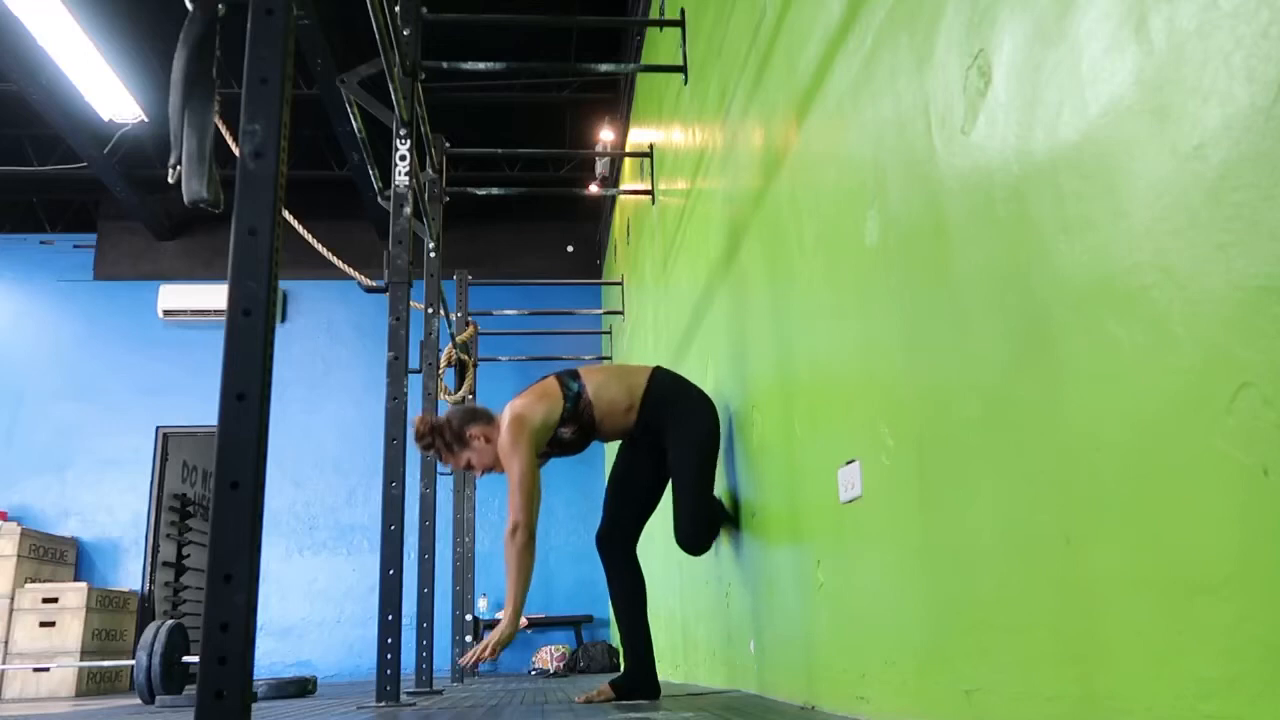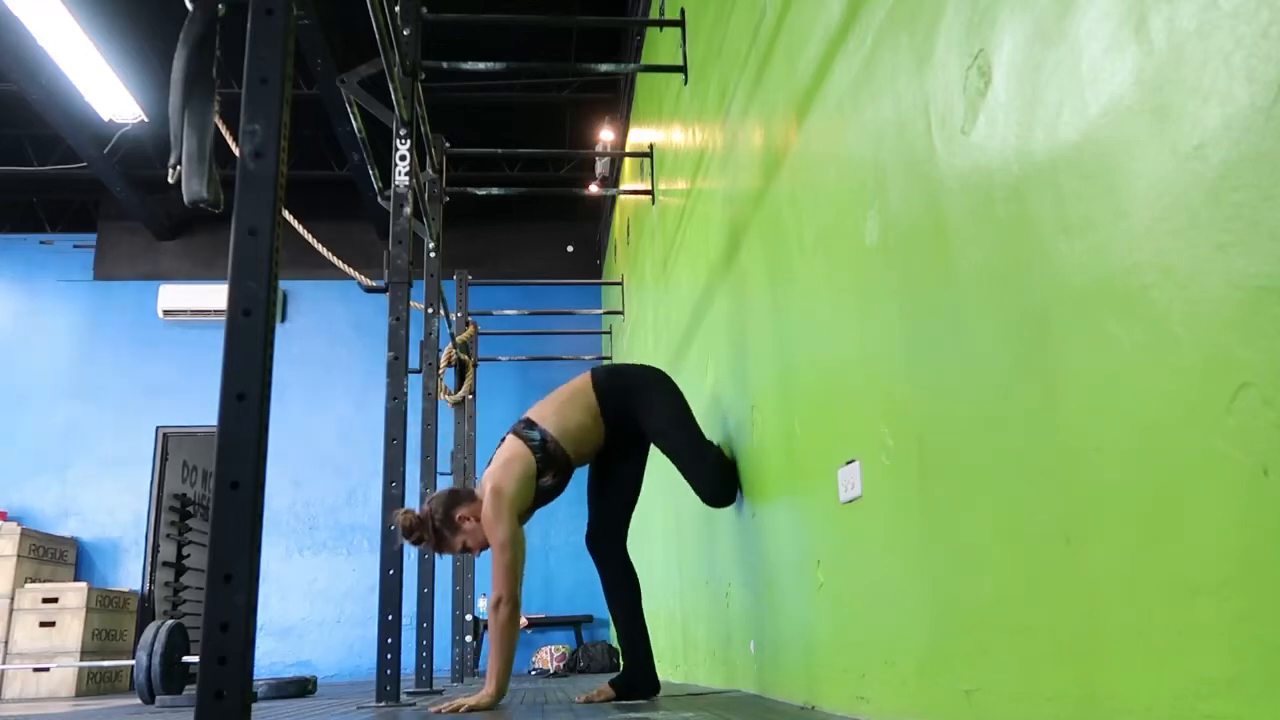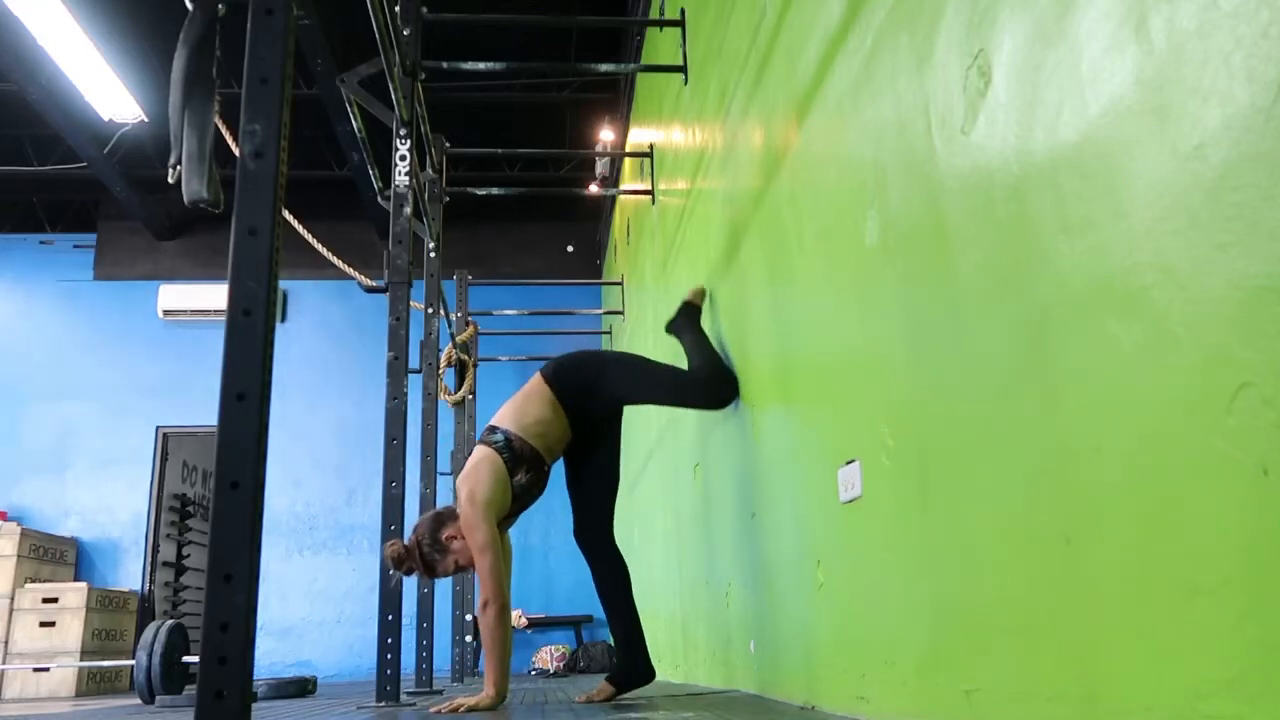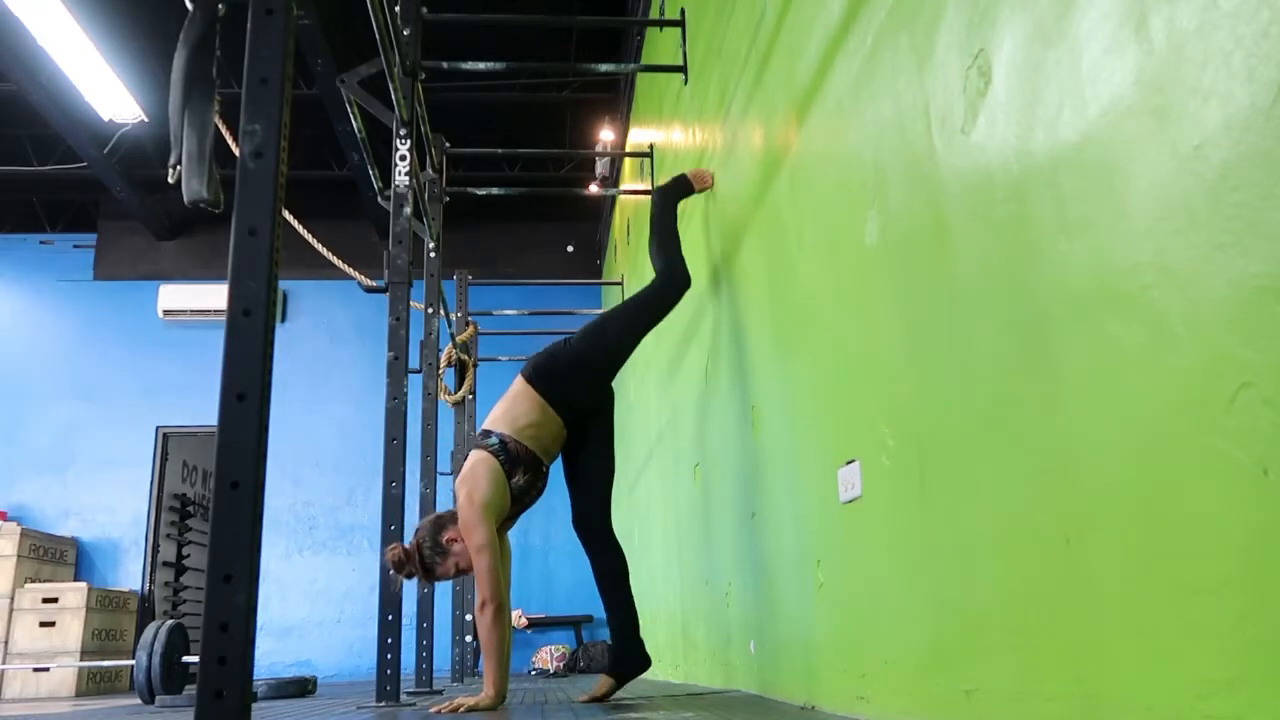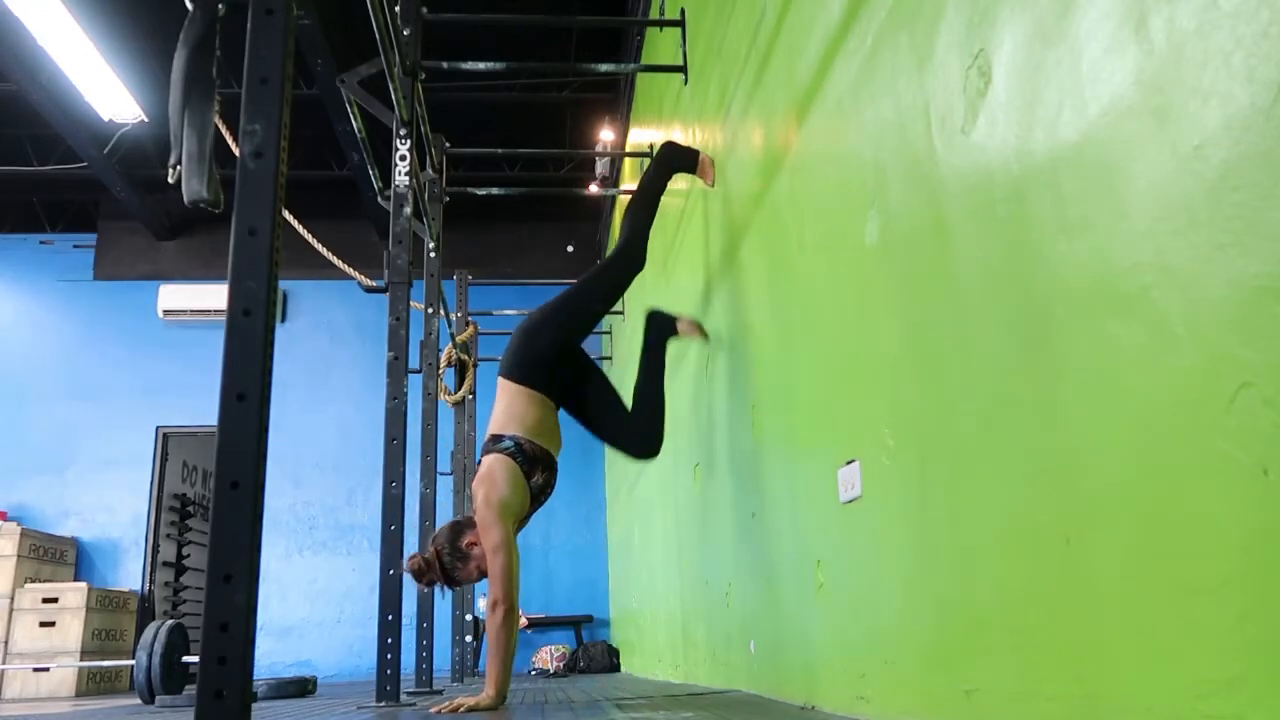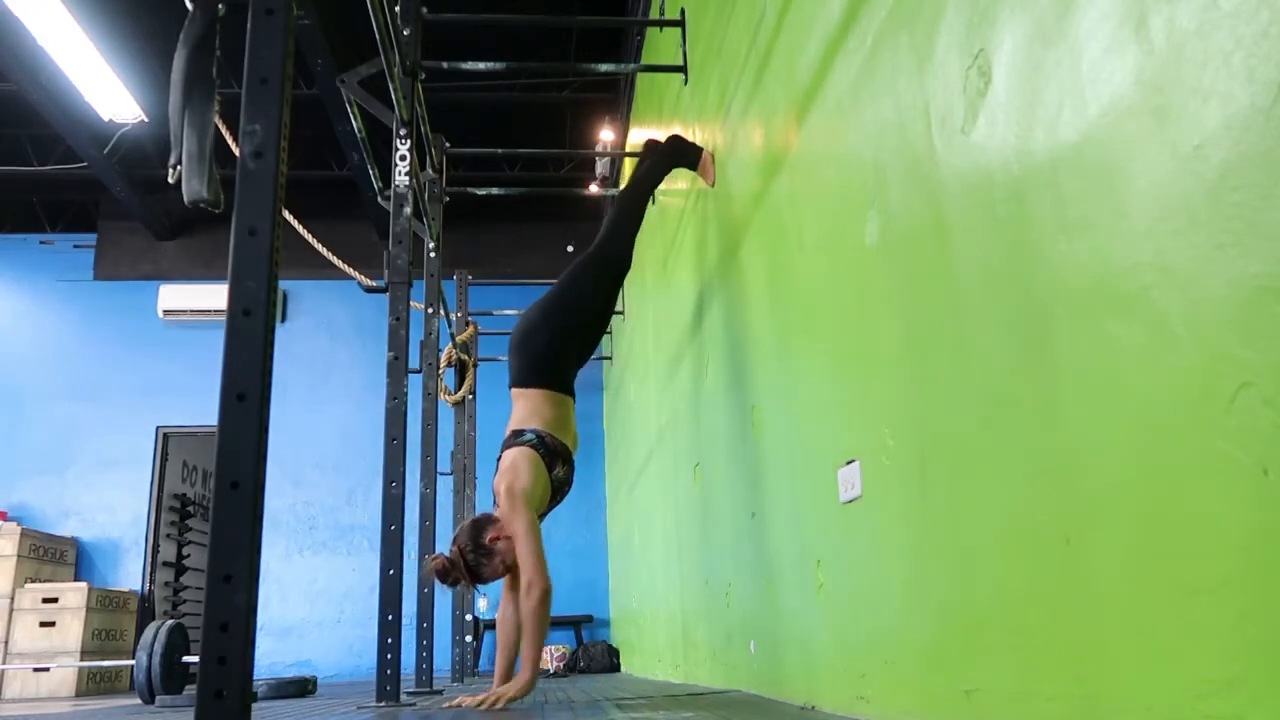
dt=0.5s
person 1, frame 1
left shoulder: (515, 427)
right shoulder: (518, 427)
left elbow: (520, 528)
right elbow: (521, 527)
left wrist: (509, 619)
right wrist: (510, 616)
left hip: (680, 410)
right hip: (651, 425)
left knee: (691, 536)
right knee: (614, 541)
left ankle: (711, 514)
right ankle: (639, 675)
person 1, frame 2
left shoulder: (498, 495)
right shoulder: (494, 495)
left elbow: (504, 601)
right elbow: (506, 602)
left wrist: (493, 689)
right wrist: (495, 686)
left hip: (635, 392)
right hip: (613, 416)
left knee: (717, 489)
right knee: (605, 544)
right ankle: (638, 673)
person 1, frame 3
left shoulder: (475, 504)
right shoulder: (487, 513)
left elbow: (492, 603)
right elbow: (495, 602)
left wrist: (493, 692)
right wrist: (495, 689)
left hip: (585, 382)
right hip: (581, 410)
left knee: (716, 389)
right knee: (594, 537)
left ankle: (687, 322)
right ankle: (632, 664)
person 1, frame 4
left shoulder: (475, 508)
right shoulder: (485, 517)
left elbow: (490, 604)
right elbow: (496, 603)
left wrist: (491, 693)
right wrist: (495, 690)
left hip: (568, 376)
right hip: (571, 400)
left knee: (671, 284)
right knee: (592, 524)
left ankle: (670, 196)
right ankle: (627, 654)
person 1, frame 5
left shoulder: (492, 509)
right shoulder: (497, 509)
left elbow: (502, 605)
right elbow: (503, 604)
left wrist: (492, 693)
right wrist: (495, 690)
left hip: (543, 354)
right hip: (544, 367)
left knee: (627, 256)
right knee: (640, 440)
left ankle: (676, 160)
right ankle: (660, 329)
person 1, frame 6
left shoulder: (514, 499)
right shoulder: (509, 509)
left elbow: (535, 589)
right elbow: (517, 599)
left wrist: (523, 675)
right wrist: (500, 684)
left hip: (546, 347)
right hip: (547, 357)
left knee: (612, 244)
right knee: (612, 253)
left ankle: (677, 155)
